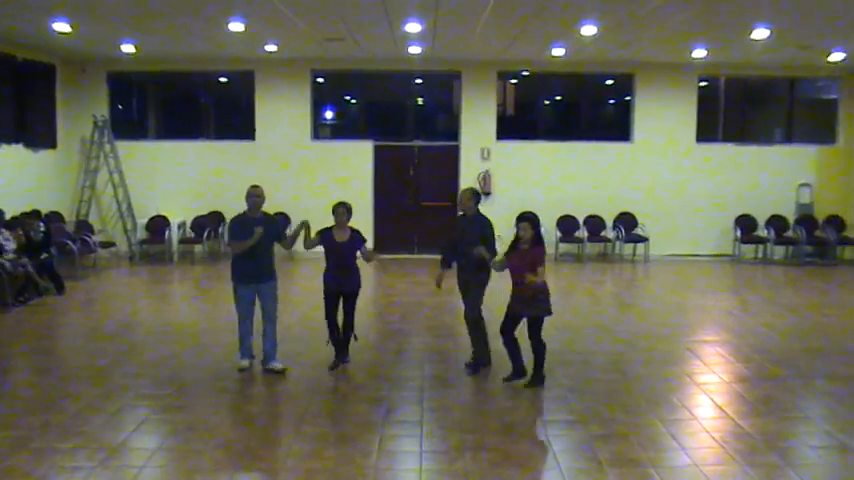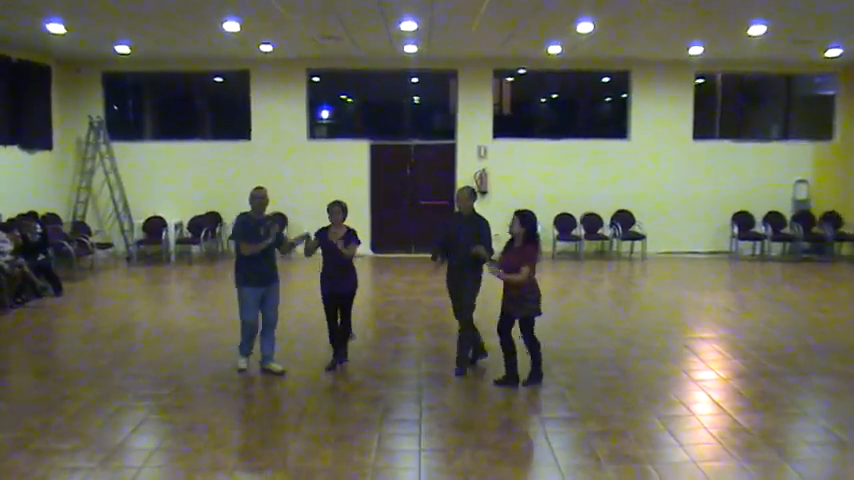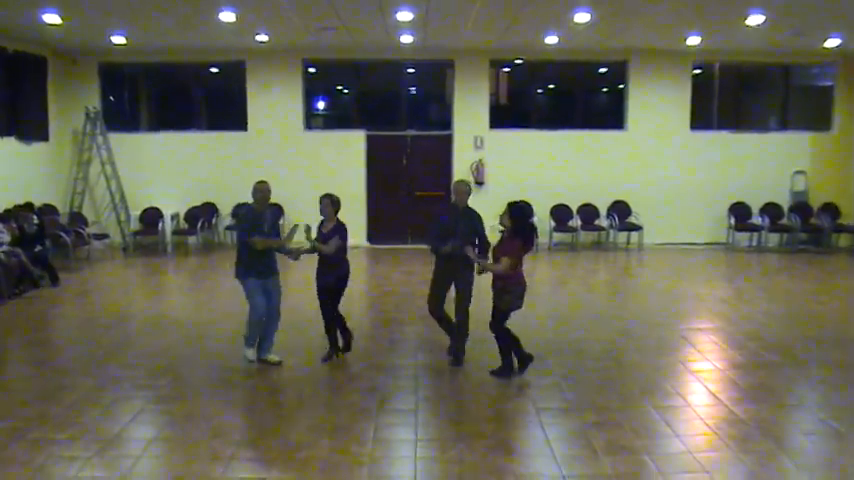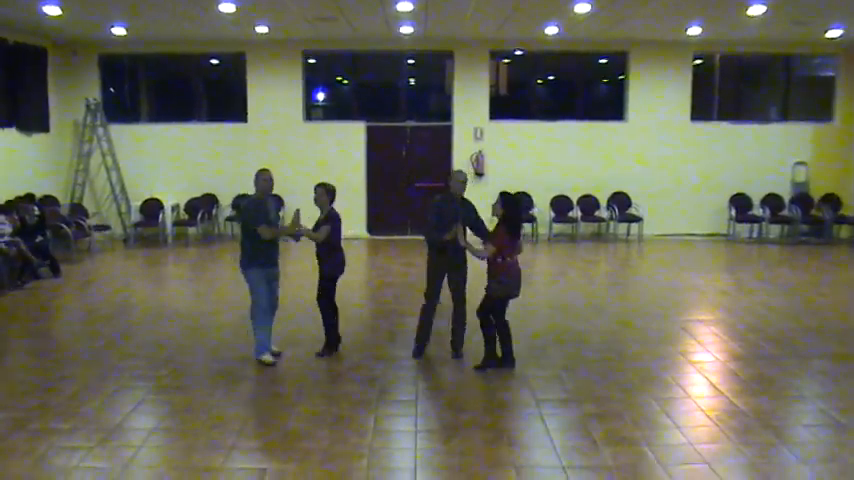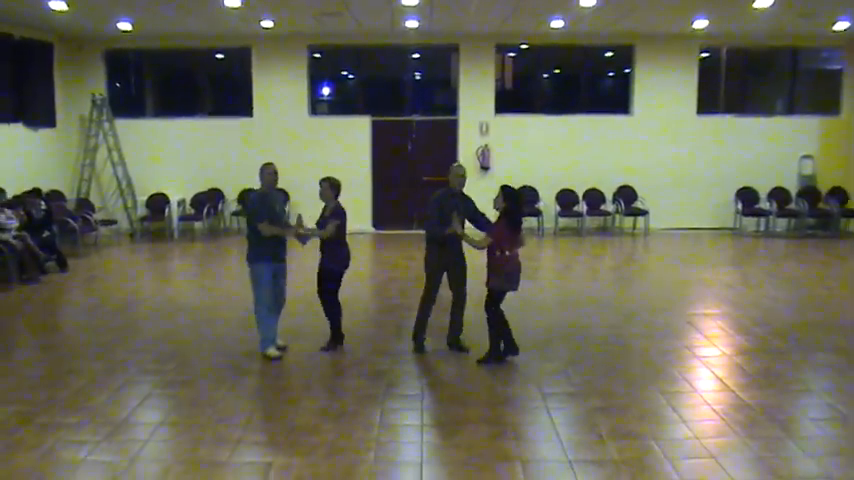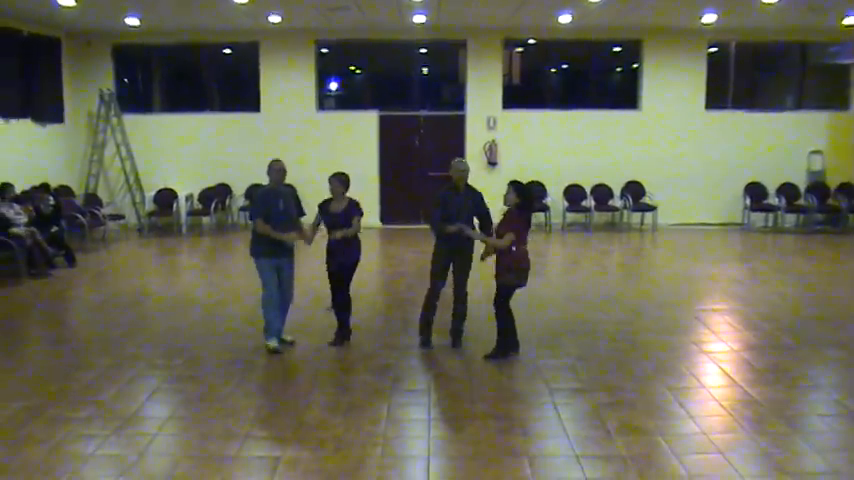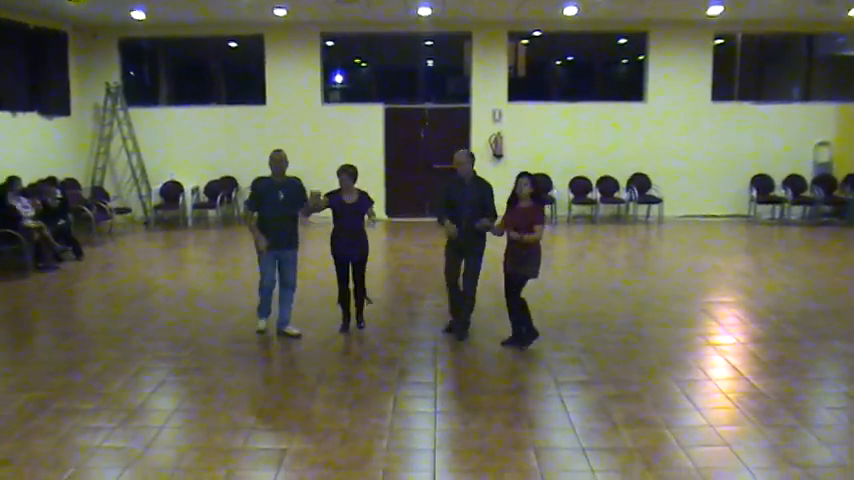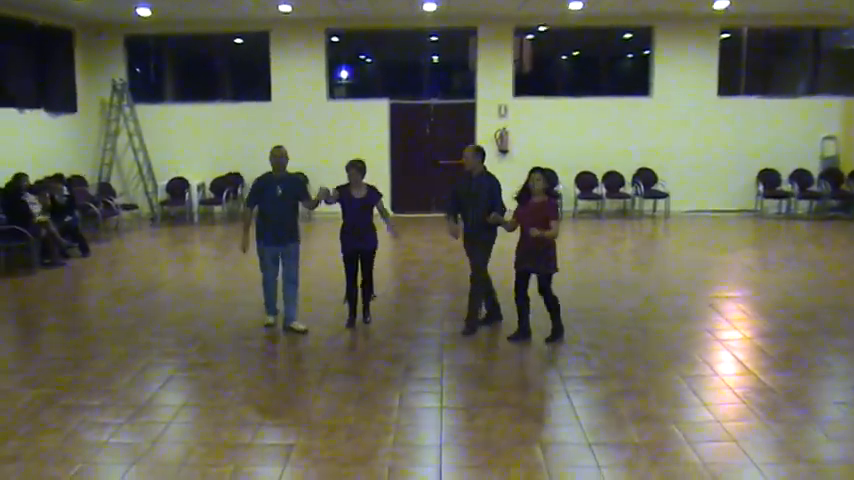
dt=0.2s
person 1, frame 1
left shoulder: (271, 221)
right shoulder: (237, 222)
left elbow: (286, 244)
right elbow: (235, 248)
left wrist: (297, 232)
right wrist: (253, 239)
left hip: (267, 278)
right hip: (243, 279)
left knee: (270, 318)
right knee: (245, 319)
left ankle: (270, 360)
right ankle: (246, 356)
person 1, frame 2
left shoulder: (272, 223)
right shoulder: (242, 223)
left elbow: (283, 249)
right elbow: (246, 250)
left wrist: (297, 241)
right wrist: (267, 240)
left hip: (270, 280)
right hip: (248, 281)
left knee: (270, 321)
right knee: (249, 320)
left ankle: (268, 361)
right ankle: (244, 354)
person 1, frame 3
left shoulder: (272, 216)
right shoulder: (246, 217)
right elbow: (259, 244)
left wrist: (289, 252)
right wrist: (284, 241)
left hip: (270, 273)
right hip: (249, 273)
left knee: (274, 312)
right knee: (259, 309)
left ankle: (265, 351)
right ankle: (250, 344)
person 1, frame 4
left shoulder: (271, 203)
right shoulder: (250, 206)
right elbow: (266, 233)
left wrist: (289, 231)
right wrist: (289, 229)
left hip: (271, 262)
right hip: (254, 264)
left knee: (271, 303)
right knee: (260, 304)
left ankle: (265, 343)
right ankle: (262, 351)
person 1, frame 5
left shoulder: (278, 197)
right shoulder: (256, 200)
right elbow: (265, 230)
left wrist: (293, 229)
right wrist: (290, 231)
left hip: (278, 257)
right hip: (260, 259)
left knee: (278, 299)
right knee: (264, 301)
left ankle: (270, 337)
right ankle: (267, 344)
person 1, frame 6
left shoulder: (291, 194)
right shoulder: (261, 196)
left elbow: (296, 221)
right elbow: (259, 226)
left wrist: (302, 233)
right wrist: (283, 236)
left hip: (285, 253)
right hip: (265, 254)
left knee: (286, 294)
right knee: (271, 294)
left ankle: (278, 332)
right ankle: (270, 336)
person 1, frame 7
left shoulder: (295, 185)
right shoulder: (260, 186)
left elbow: (303, 211)
right elbow: (249, 214)
right wrist: (257, 236)
left hip: (289, 243)
right hip: (267, 243)
left knee: (289, 284)
right knee: (267, 282)
left ankle: (284, 324)
right ankle: (263, 316)
person 1, frame 8
left shoulder: (296, 181)
right shoulder: (261, 182)
left elbow: (308, 205)
right elbow: (249, 209)
left wrist: (318, 199)
right wrist: (246, 235)
left hip: (290, 239)
right hip: (267, 239)
left knee: (291, 279)
right knee: (269, 278)
left ankle: (290, 320)
right ankle: (271, 313)
person 2, frame 1
left shoulder: (483, 223)
right shoulder: (460, 222)
left elbow: (491, 251)
right elbow: (451, 247)
left wrist: (485, 253)
right wrist: (443, 270)
left hip: (477, 275)
right hip: (463, 273)
left knee: (471, 314)
right knee: (472, 314)
left ankle: (481, 356)
right ankle: (481, 356)
person 2, frame 2
left shoulder: (480, 223)
right shoulder: (453, 220)
left elbow: (488, 252)
right elbow: (443, 243)
left wrist: (483, 253)
right wrist: (438, 258)
left hip: (471, 274)
right hip: (453, 273)
left knee: (465, 316)
right knee: (460, 315)
left ankle: (462, 361)
right ankle: (478, 349)
person 2, frame 3
left shoulder: (474, 217)
right shoulder: (444, 214)
left elbow: (483, 243)
right elbow: (435, 240)
left wrist: (482, 260)
right wrist: (443, 248)
left hip: (464, 268)
right hip: (443, 265)
left knee: (462, 309)
right knee: (434, 306)
left ankle: (458, 352)
right ankle: (455, 336)
person 2, frame 4
left shoulder: (468, 207)
right shoulder: (438, 204)
left elbow: (480, 228)
right elbow: (429, 233)
right wrist: (445, 237)
left hip: (458, 258)
right hip: (437, 256)
left knee: (459, 301)
right knee: (431, 299)
left ankle: (457, 345)
right ankle: (421, 342)
person 2, frame 5
left shoulder: (466, 201)
right shoulder: (438, 199)
left elbow: (480, 220)
right elbow: (430, 228)
right wrist: (448, 230)
left hip: (456, 252)
right hip: (436, 252)
left knee: (460, 295)
right knee: (429, 295)
left ankle: (454, 339)
right ankle: (418, 339)
person 2, frame 6
left shoulder: (475, 196)
right shoulder: (443, 195)
left elbow: (485, 220)
right elbow: (434, 223)
right wrist: (449, 228)
left hip: (465, 248)
right hip: (443, 247)
left knee: (460, 292)
right knee: (435, 290)
left ankle: (456, 334)
right ankle: (425, 333)
person 2, frame 7
left shoulder: (483, 187)
right shoulder: (452, 186)
left elbow: (490, 213)
right elbow: (442, 209)
left wrist: (487, 222)
right wrist: (446, 223)
left hip: (476, 239)
right hip: (455, 238)
left knee: (469, 282)
right knee: (451, 279)
left ankle: (463, 325)
right ankle: (456, 317)
person 2, frame 8
left shoulder: (491, 182)
right shoulder: (464, 180)
left elbow: (499, 208)
right elbow: (454, 204)
left wrist: (496, 217)
right wrist: (451, 221)
left hip: (485, 234)
right hip: (469, 232)
left knee: (477, 275)
right knee: (480, 274)
left ankle: (472, 321)
right ankle: (494, 312)
person 3, frame 1
left shoulder: (538, 250)
right shoulder: (514, 247)
left elbow: (540, 277)
right elbow: (500, 266)
left wrist: (535, 280)
left hip: (536, 297)
right hip: (518, 296)
left knee: (534, 336)
right knee: (506, 331)
left ankle: (538, 375)
right ankle: (518, 370)
person 3, frame 2
left shoulder: (530, 248)
right shoulder: (511, 244)
left elbow: (522, 277)
right elbow: (500, 265)
left wrist: (502, 275)
left hip: (526, 296)
right hip: (511, 295)
left knee: (527, 335)
right knee: (503, 331)
left ankle: (536, 372)
right ankle: (511, 374)
person 3, frame 3
left shoulder: (515, 242)
right shoulder: (507, 237)
left elbow: (501, 268)
left wrist: (476, 259)
right wrist: (484, 263)
left hip: (511, 288)
right hip: (502, 287)
left knee: (497, 325)
right knee: (498, 325)
left ankle: (522, 356)
right ankle: (507, 365)
person 3, frame 4
left shoulder: (503, 230)
right shoulder: (508, 228)
left elbow: (484, 254)
right elbow: (518, 249)
left wrist: (464, 242)
left hip: (503, 278)
right hip: (505, 276)
left knee: (483, 313)
right knee: (497, 316)
left ankle: (490, 357)
right ankle: (507, 357)
person 3, frame 5
left shoulder: (503, 223)
right shoulder: (511, 222)
left elbow: (481, 244)
right elbow: (520, 242)
left wrist: (460, 232)
left hip: (503, 270)
right hip: (507, 268)
left knee: (491, 308)
right knee: (494, 308)
left ankle: (495, 352)
right ankle: (510, 346)
person 3, frame 6
left shoulder: (517, 218)
right shoulder: (511, 215)
left elbow: (503, 243)
left wrist: (477, 236)
right wrist: (490, 250)
left hip: (514, 266)
right hip: (508, 265)
left knee: (500, 303)
right knee: (502, 303)
left ankle: (502, 347)
right ankle: (511, 343)
person 3, frame 7
left shoulder: (536, 208)
right shoulder: (512, 207)
left elbow: (538, 235)
right elbow: (500, 230)
left wrist: (519, 236)
left hip: (528, 256)
right hip: (512, 255)
left knee: (513, 293)
right knee: (510, 295)
left ankle: (529, 331)
right ankle: (517, 334)
person 3, frame 8
left shoulder: (550, 204)
right shoulder: (523, 203)
left elbow: (555, 232)
right elbow: (512, 227)
left wrist: (540, 233)
right wrist: (500, 220)
left hip: (543, 252)
right hip: (524, 251)
left knee: (544, 291)
right knee: (520, 291)
left ankle: (557, 328)
right ankle: (523, 329)
person 4, frame 1
left shoulder: (356, 235)
right shoulder: (325, 233)
left elbow: (366, 257)
right elbow: (308, 246)
left wrist: (371, 255)
right wrist: (307, 232)
left hip: (351, 280)
right hip: (331, 280)
left knee: (348, 317)
right knee: (330, 317)
left ankle: (345, 350)
right ankle: (338, 354)
person 4, frame 2
left shoulder: (350, 234)
right shoulder: (322, 233)
left elbow: (351, 255)
right elbow: (308, 253)
left wrist: (340, 246)
right wrist: (307, 243)
left hip: (347, 280)
right hip: (328, 281)
left knee: (345, 318)
right knee: (331, 319)
left ankle: (343, 349)
right ankle: (336, 355)
person 4, frame 3
left shoulder: (340, 228)
right shoulder: (322, 224)
left elbow: (329, 250)
right elbow: (318, 248)
left wrist: (311, 240)
right wrist: (302, 251)
left hip: (338, 273)
right hip: (323, 272)
left knee: (332, 310)
right knee: (325, 311)
left ankle: (346, 335)
right ankle: (333, 346)
person 4, frame 4
left shoulder: (331, 216)
right shoulder: (324, 214)
left elbow: (319, 237)
left wrist: (300, 228)
right wrist: (302, 232)
left hip: (333, 262)
right hip: (326, 262)
left knee: (323, 300)
right knee: (327, 300)
left ankle: (331, 343)
right ankle: (334, 339)
person 4, frame 5
left shoulder: (337, 211)
right shoulder: (327, 208)
left elbow: (327, 233)
left wrist: (305, 231)
right wrist: (306, 233)
left hip: (337, 258)
right hip: (328, 257)
left knee: (330, 296)
right knee: (323, 293)
left ankle: (336, 338)
right ankle: (337, 334)
person 4, frame 6
left shoulder: (353, 205)
right shoulder: (325, 204)
left elbow: (356, 228)
right elbow: (315, 224)
left wrist: (342, 233)
right wrist: (311, 234)
left hip: (350, 252)
right hip: (333, 251)
left knee: (343, 289)
right knee: (335, 289)
left ankle: (344, 332)
right ankle: (342, 327)
person 4, frame 7
left shoulder: (363, 197)
right shoulder: (333, 196)
left elbow: (371, 214)
right elbow: (317, 208)
left wrist: (372, 219)
right wrist: (315, 203)
left hip: (358, 243)
right hip: (339, 243)
left knee: (359, 280)
right knee: (342, 282)
left ankle: (360, 315)
right ankle: (345, 318)
person 4, frame 8
left shoulder: (372, 191)
right shoulder: (342, 190)
left elbow: (382, 210)
right elbow: (330, 199)
left wrist: (389, 224)
right wrist: (327, 198)
left hip: (368, 238)
right hip: (348, 239)
left knee: (367, 275)
right knee: (351, 277)
left ankle: (366, 310)
right ankle: (351, 314)
